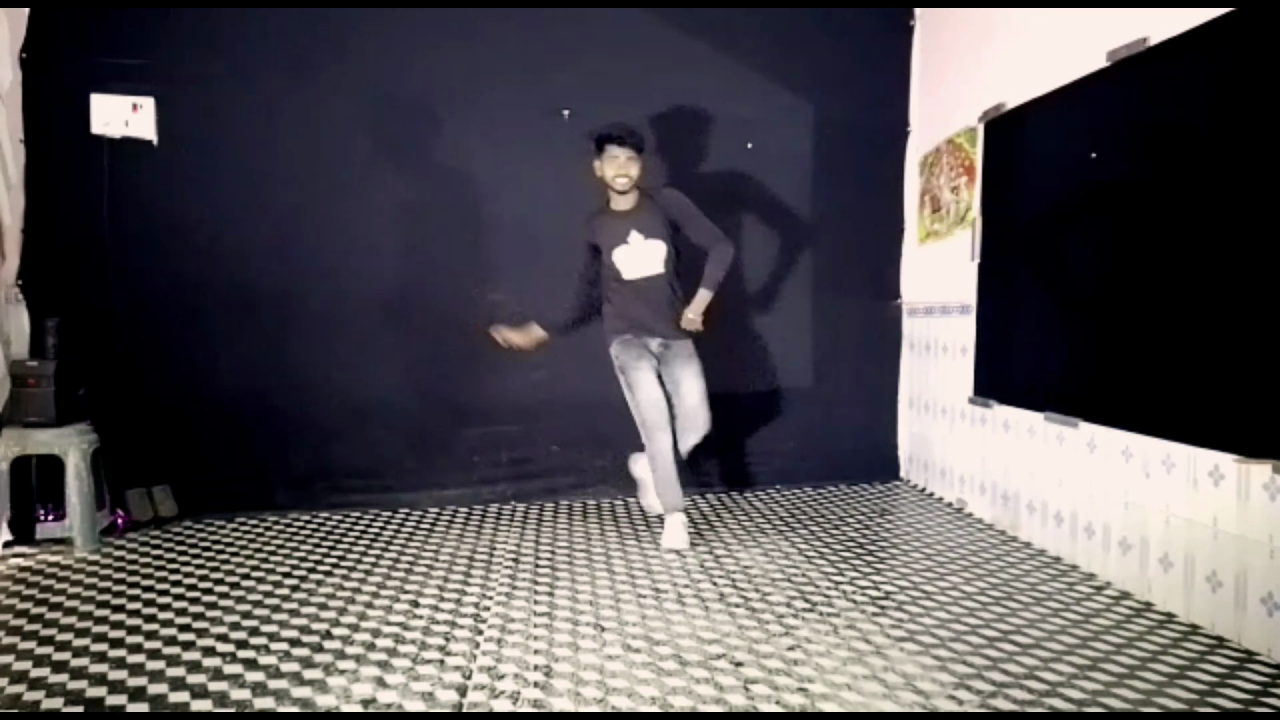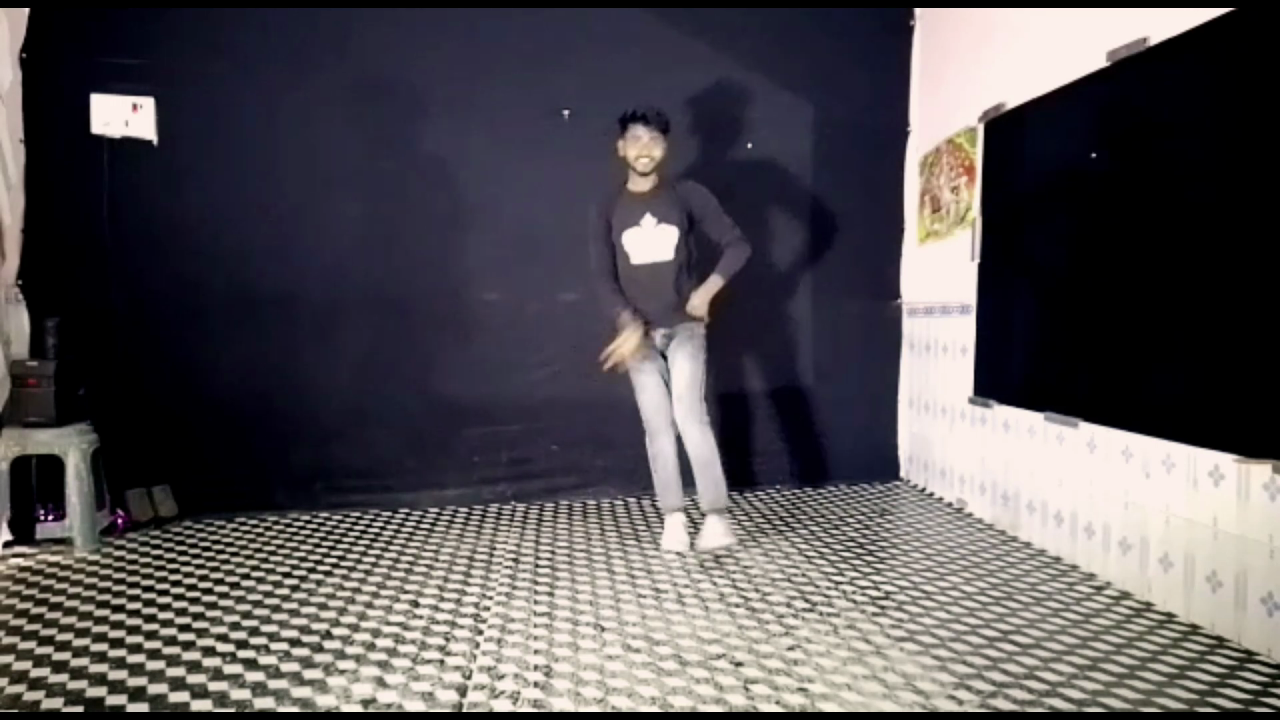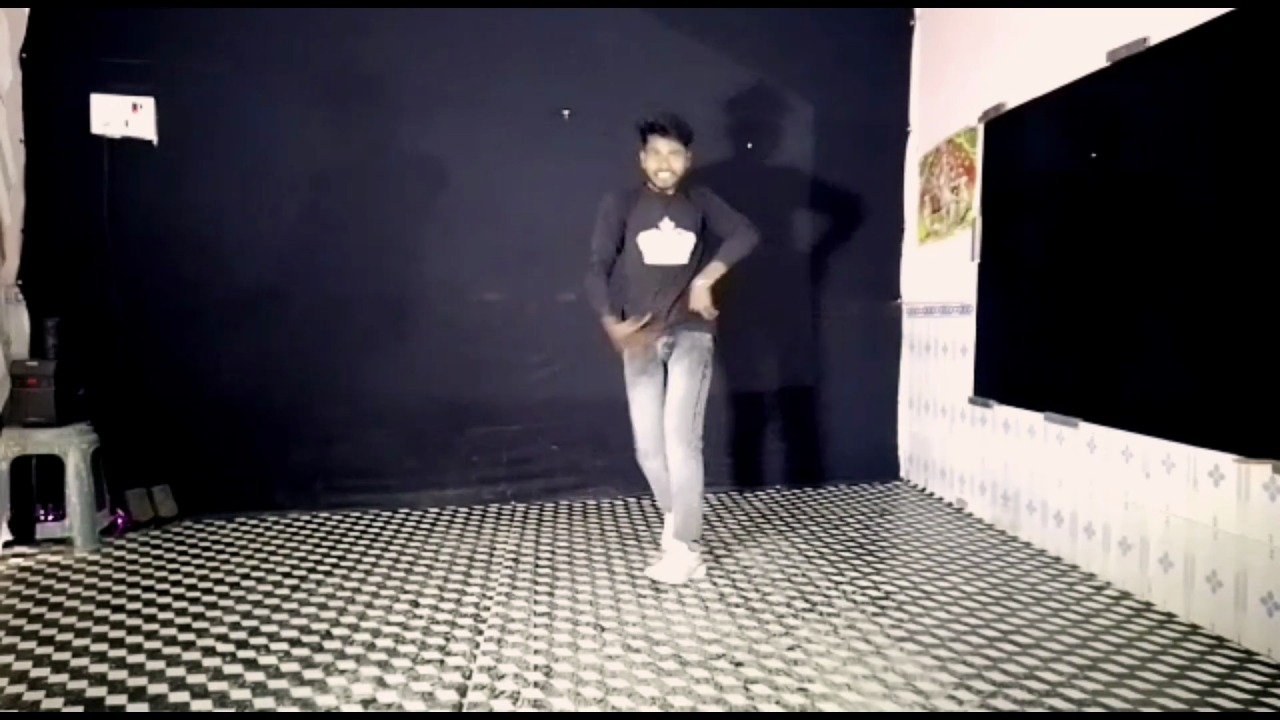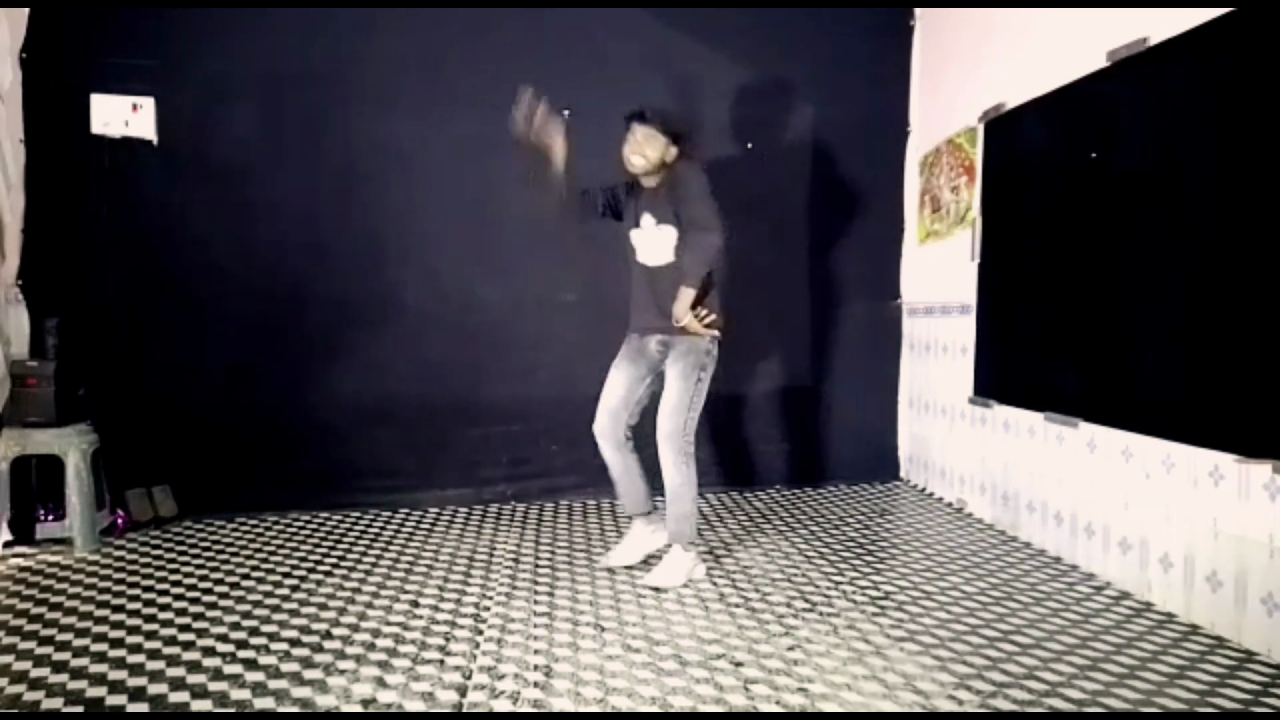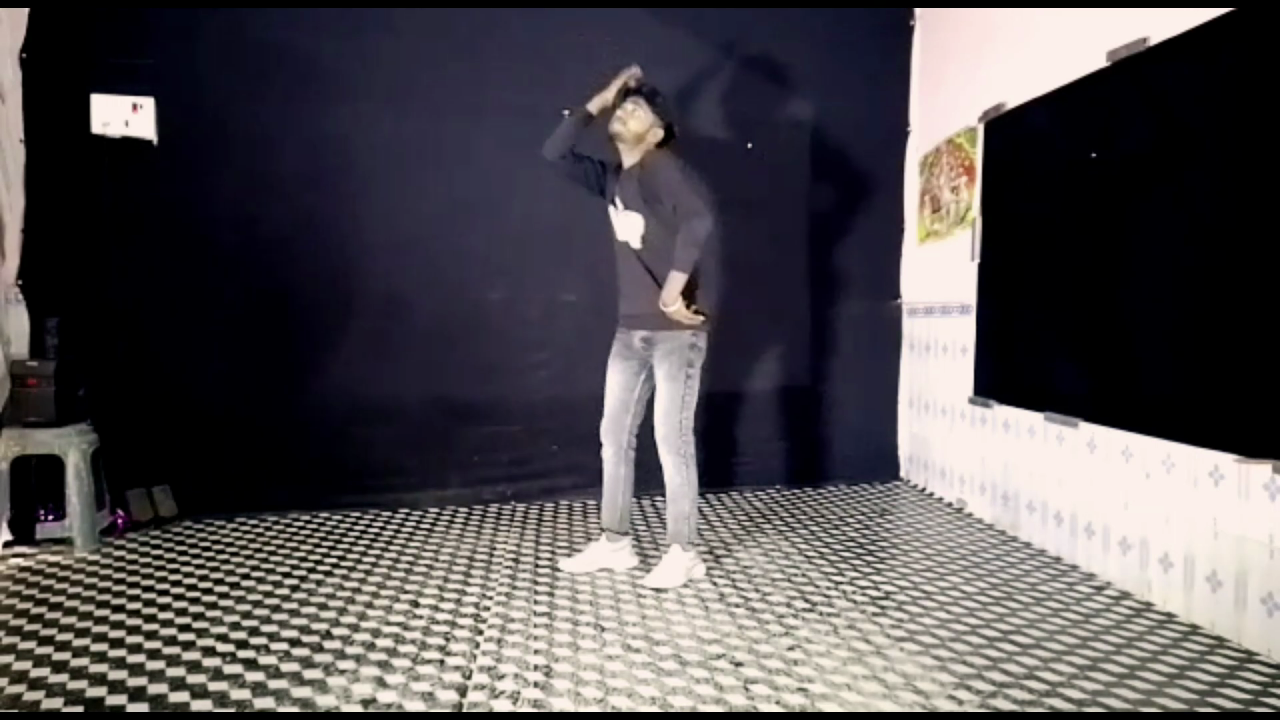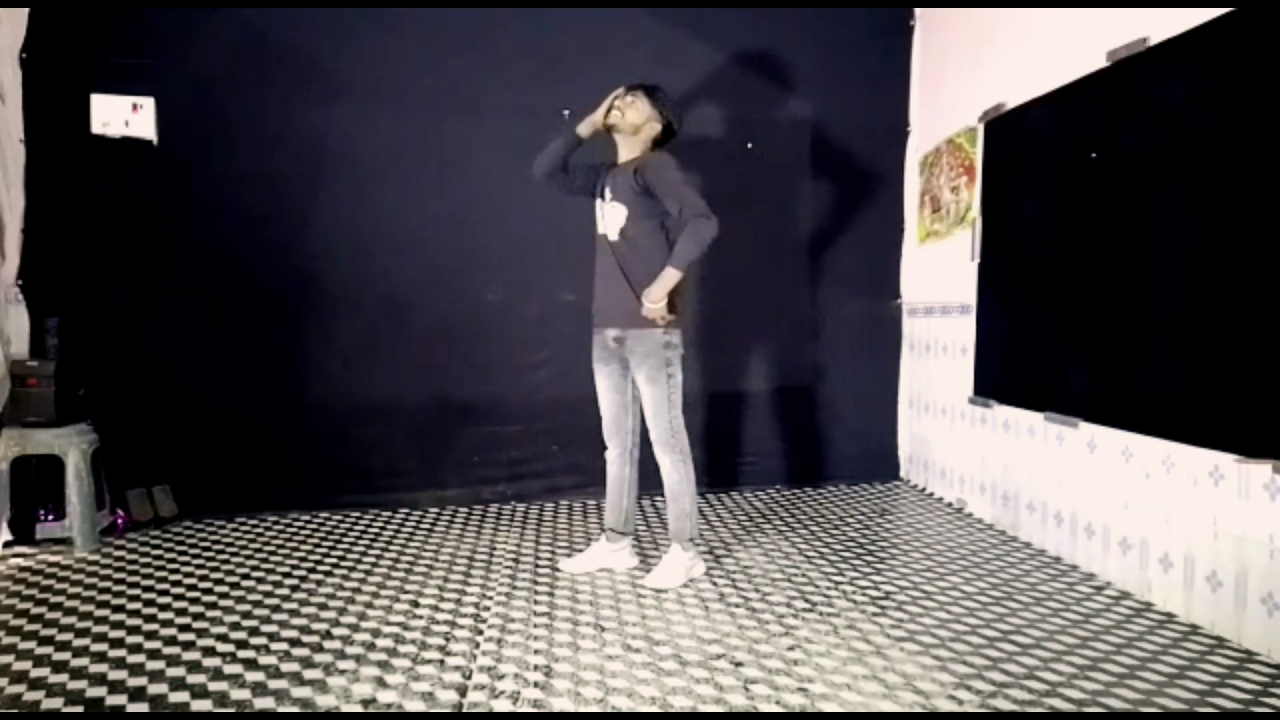
dt=0.2s
person 1, frame 1
left shoulder: (667, 203)
right shoulder: (596, 228)
left elbow: (720, 246)
right elbow: (588, 299)
left wrist: (700, 302)
right wrist: (540, 332)
left hip: (675, 333)
right hip: (627, 338)
left knee: (697, 422)
right knee: (655, 424)
left ankle: (650, 466)
right ankle: (674, 515)
person 1, frame 2
left shoulder: (686, 194)
right shoulder: (607, 209)
left elbow: (736, 243)
right elbow: (604, 278)
left wrist: (707, 290)
right wrist: (628, 324)
left hip: (685, 324)
right hip: (643, 331)
left knee: (690, 414)
right knee: (657, 426)
left ankle: (715, 514)
right ankle: (674, 517)
person 1, frame 3
left shoulder: (700, 201)
right shoulder: (618, 205)
left elbow: (744, 233)
right elbow: (596, 272)
left wrist: (705, 279)
right wrist: (613, 324)
left hip: (690, 334)
right hip: (642, 341)
left knee: (680, 438)
right knee: (648, 444)
left ankle: (686, 548)
right ankle: (674, 519)
person 1, frame 4
left shoulder: (687, 179)
right shoulder: (625, 194)
left elbow: (706, 235)
right elbow: (584, 204)
left wrist: (686, 298)
right wrist: (559, 154)
left hip: (691, 335)
right hip: (643, 335)
left knee: (673, 439)
right knee: (607, 424)
left ankle: (685, 551)
right ankle: (644, 524)
person 1, frame 5
left shoulder: (661, 170)
right shoulder: (611, 176)
left elbow: (699, 219)
right elbow: (555, 153)
left wrist: (674, 288)
right wrist: (597, 103)
left hip: (676, 332)
right hip: (633, 330)
left knee: (671, 440)
right knee: (614, 434)
left ankle: (684, 552)
right ankle: (615, 542)
person 1, frame 6
left shoulder: (656, 167)
right shoulder: (605, 176)
left elbow: (702, 222)
right elbow: (545, 170)
left wrist: (662, 285)
right wrist: (588, 125)
left hip: (650, 330)
right hip: (608, 330)
left knee: (667, 440)
right knee: (617, 441)
left ankle: (684, 551)
right ankle: (616, 543)
